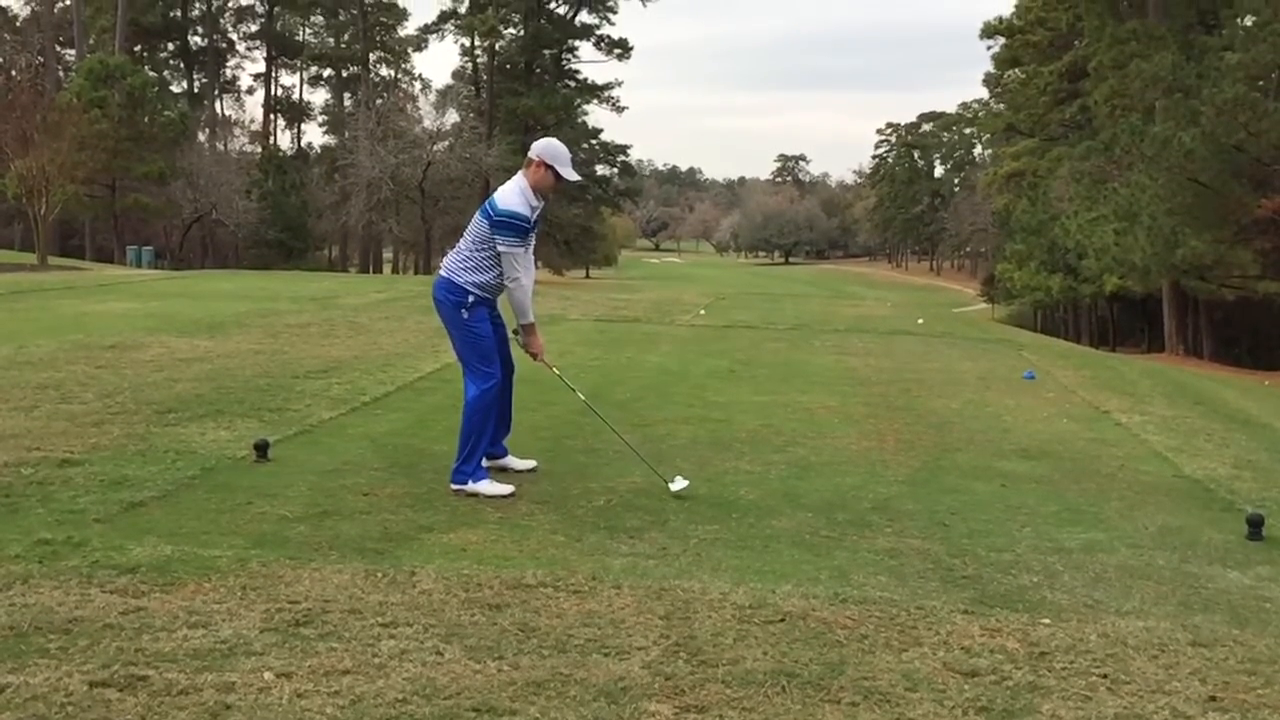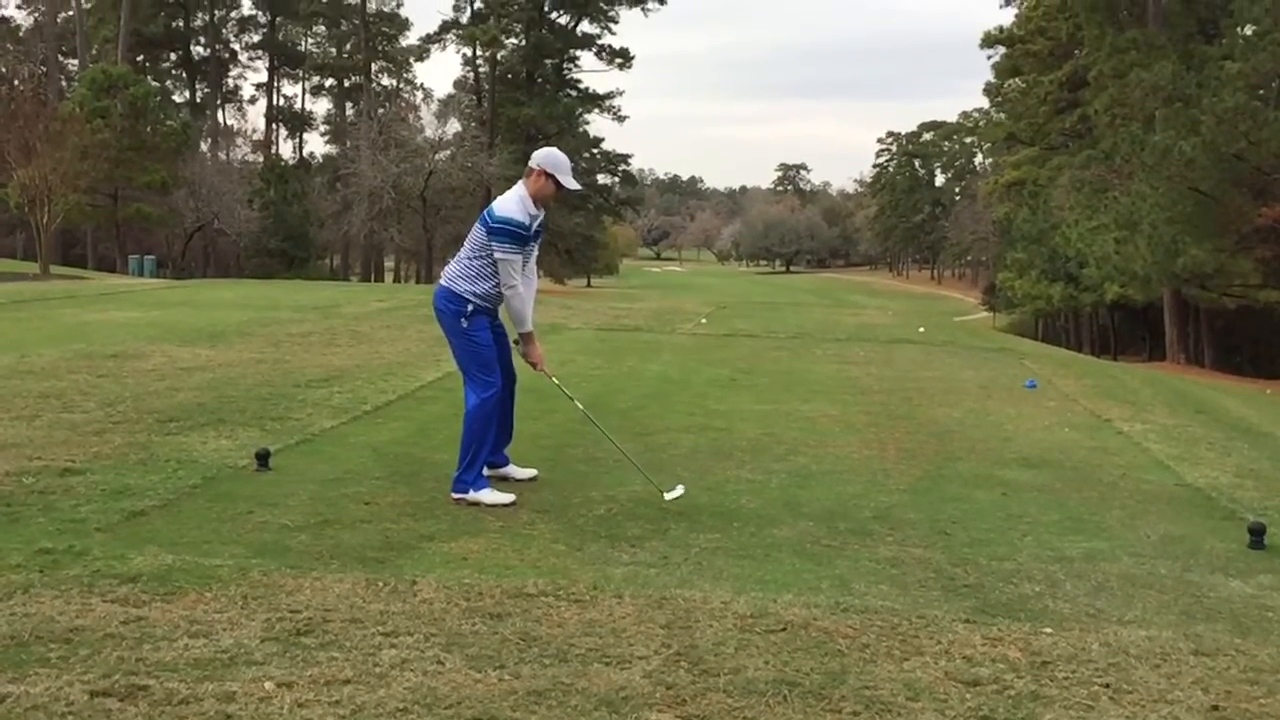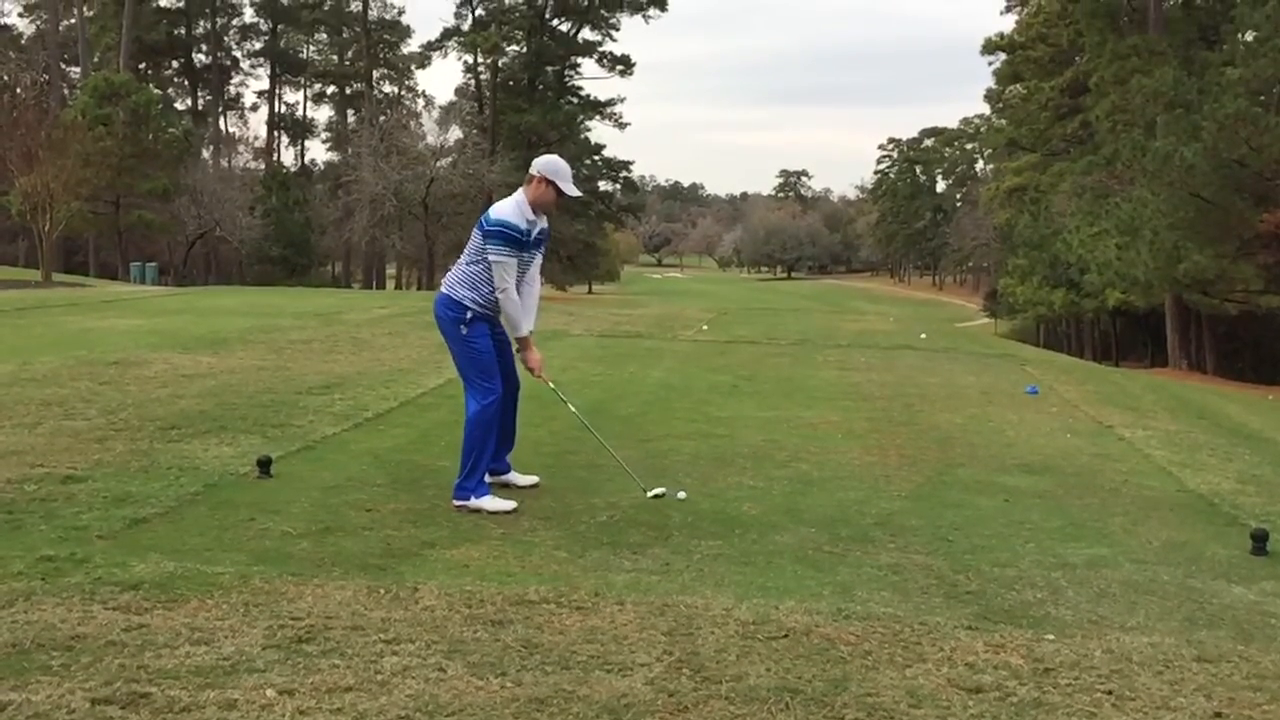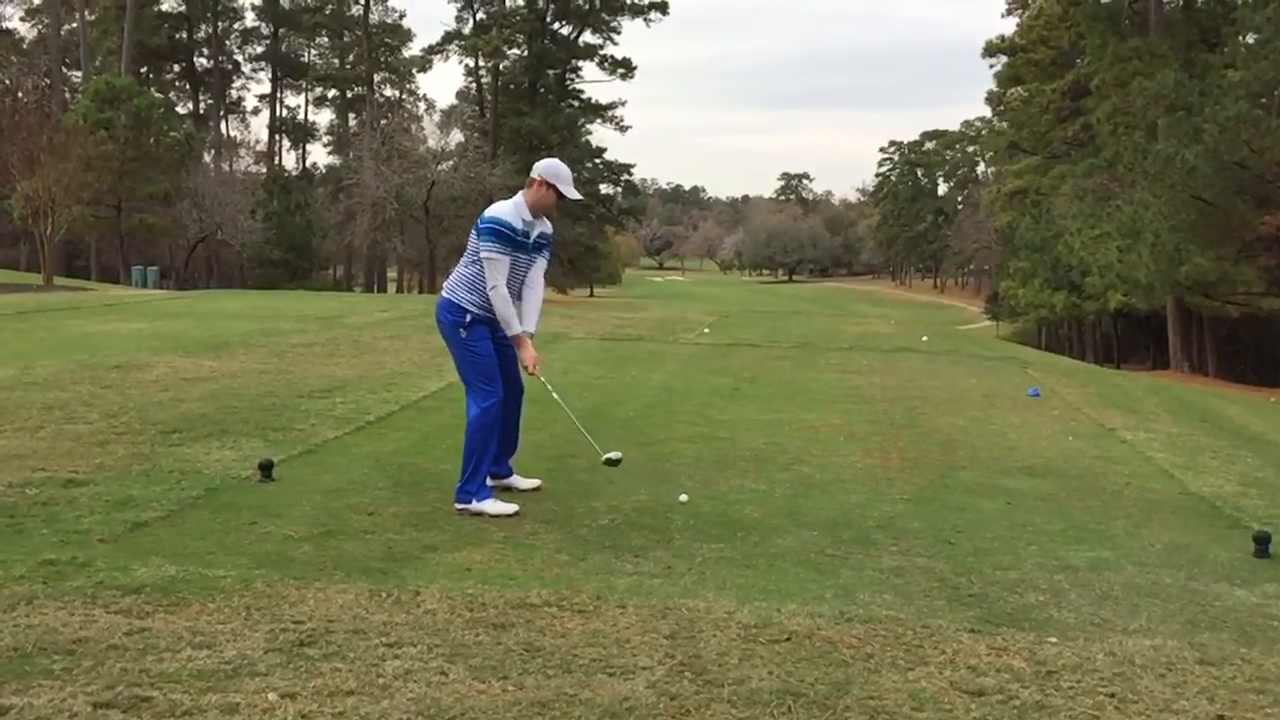
dt=0.7s
person 1, frame 1
left shoulder: (530, 202)
right shoulder: (511, 207)
left elbow: (526, 266)
right elbow: (514, 277)
left wrist: (526, 324)
right wrist: (530, 330)
left hip: (478, 295)
right hip: (459, 294)
left knee: (503, 371)
right knee: (485, 379)
left ankle: (493, 451)
right ankle: (467, 475)
person 1, frame 2
left shoulder: (534, 214)
right shoulder: (509, 215)
left elbow: (528, 275)
right elbow: (511, 285)
left wrist: (526, 332)
right wrist: (529, 338)
left hip: (481, 305)
right hip: (459, 302)
left knee: (505, 380)
right knee: (485, 387)
left ankle: (495, 459)
right ankle: (468, 483)
person 1, frame 3
left shoulder: (539, 224)
right shoulder: (504, 219)
left elbow: (531, 282)
right elbow: (506, 289)
left wrist: (527, 337)
right wrist: (526, 345)
left hip: (484, 312)
right hip: (460, 309)
left knee: (508, 387)
right knee: (486, 394)
left ankle: (496, 466)
right ankle: (469, 490)
person 1, frame 4
left shoulder: (544, 230)
right shoulder: (499, 219)
left elbow: (534, 284)
right elbow: (496, 287)
left wrist: (527, 338)
right wrist: (520, 343)
left hip: (490, 317)
right hip: (461, 312)
left knee: (511, 391)
right knee: (487, 397)
left ankle: (498, 470)
right ankle: (471, 494)
